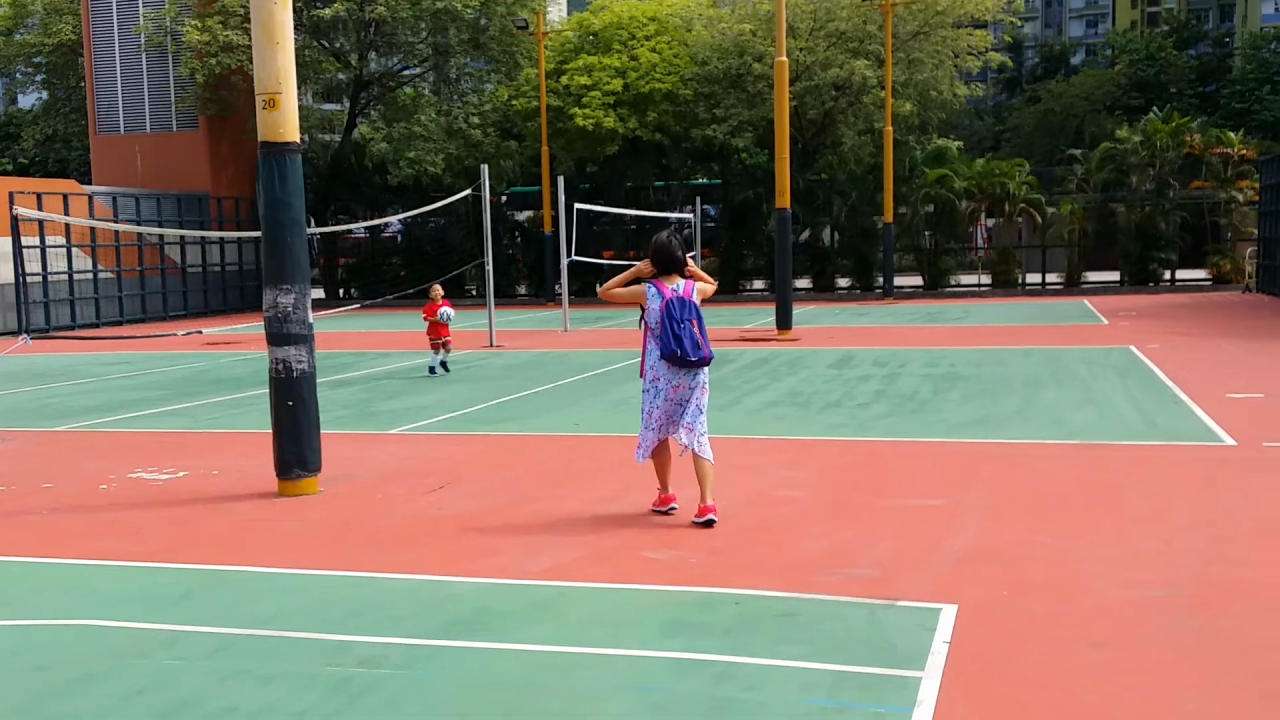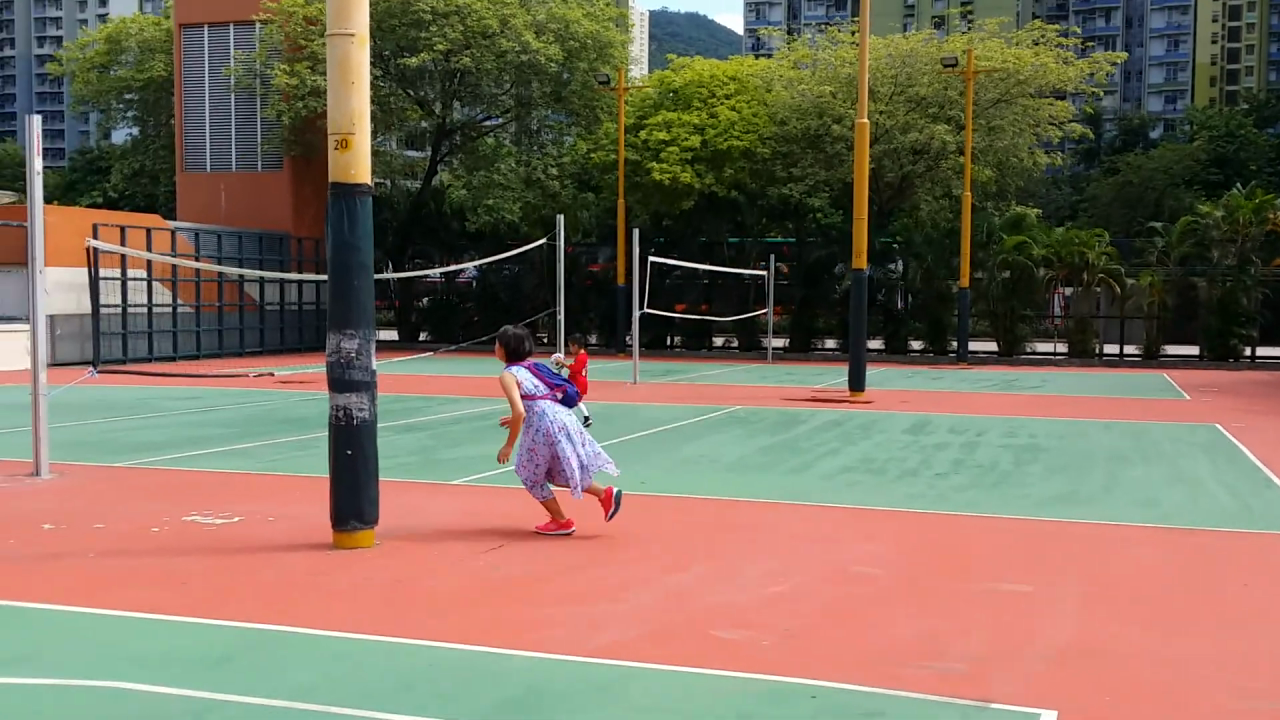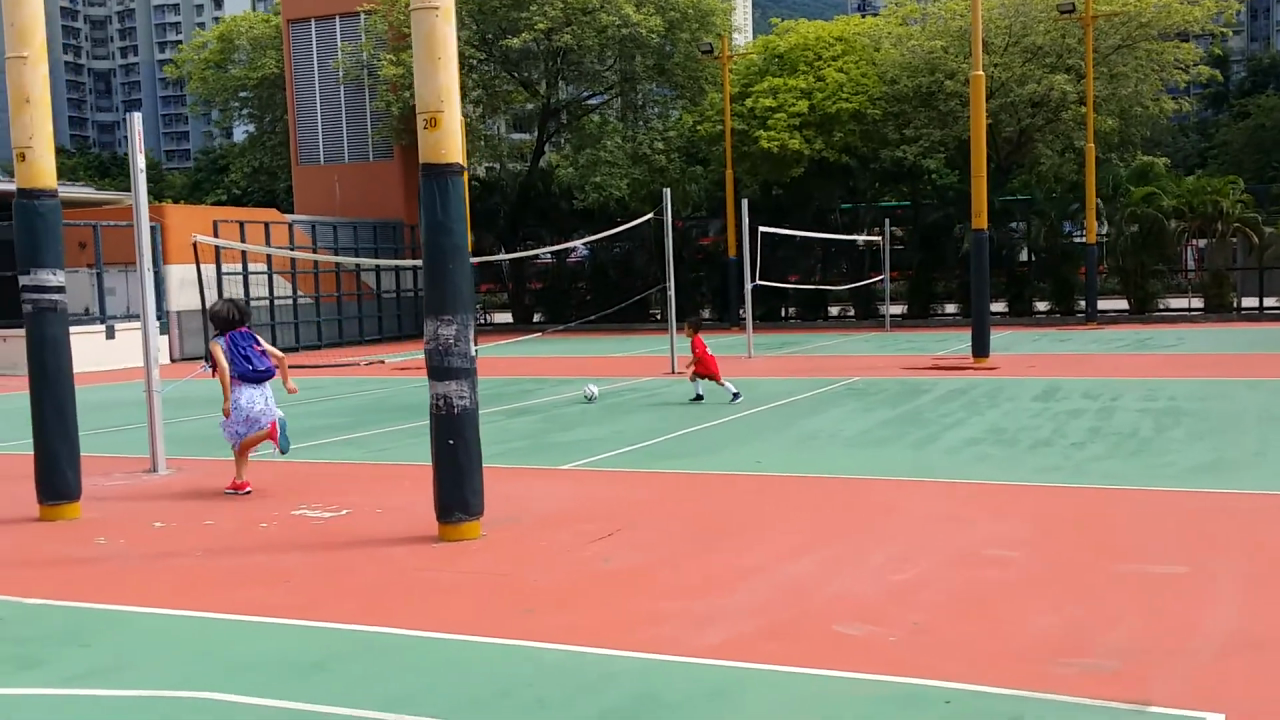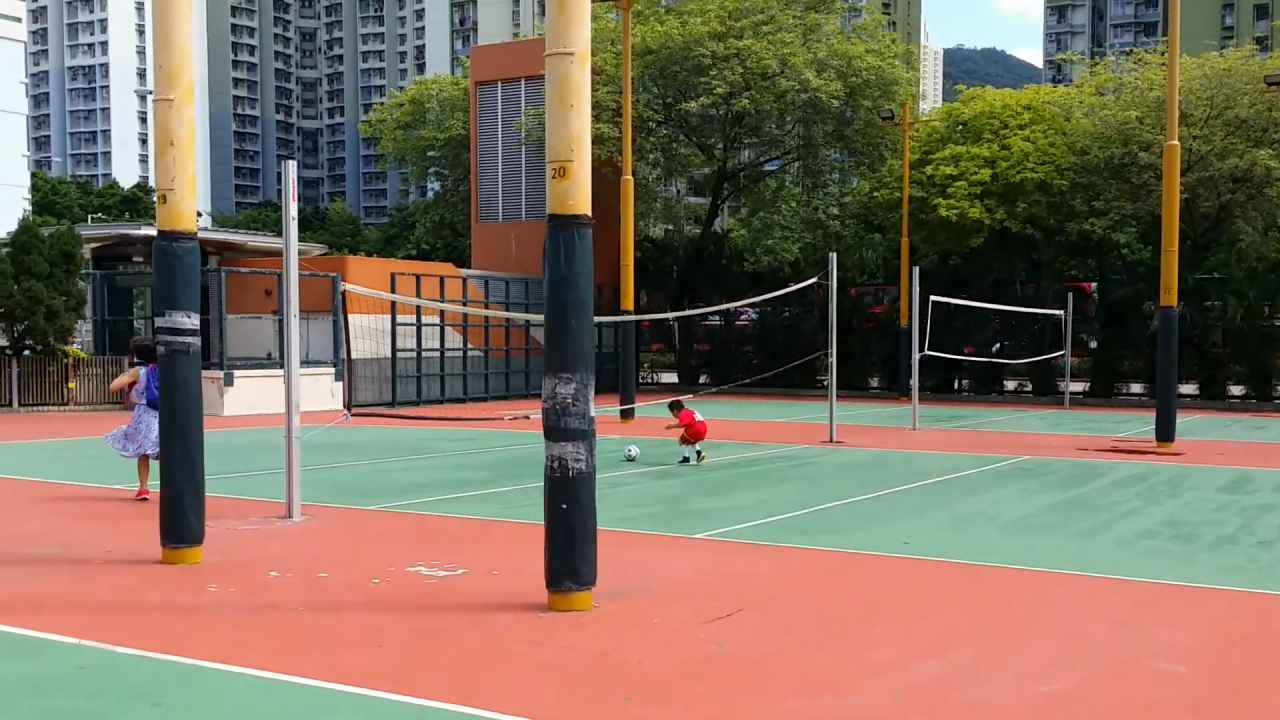
dt=1s
person 1, frame 1
left shoulder: (645, 292)
right shoulder: (695, 289)
left elbow: (603, 293)
right elbow: (713, 285)
left wrist: (634, 271)
right wrist: (695, 271)
left hip: (660, 373)
right hip: (694, 371)
left knee: (657, 432)
right knee: (696, 434)
left ankle: (665, 494)
right ankle: (707, 505)
person 1, frame 2
left shoulder: (508, 376)
right shoulder: (529, 367)
left elbow: (519, 412)
left wrist: (508, 445)
right wrist: (514, 418)
left hip: (546, 424)
right hip: (564, 418)
left knee: (528, 472)
right knee: (570, 471)
left ankle: (561, 521)
right ankle: (605, 494)
person 1, frame 3
left shoulder: (216, 343)
right shoulder: (251, 336)
left elbow: (223, 367)
right elbow: (280, 356)
left wrist: (227, 400)
right wrist: (286, 380)
left hip: (240, 395)
right hip: (261, 391)
left knee: (242, 440)
right knee: (241, 439)
left ankle: (273, 428)
right ankle: (240, 482)
person 1, frame 4
left shoulder: (137, 371)
left elbow: (113, 387)
left wrist: (123, 376)
left hip: (145, 418)
left knee: (142, 451)
right knee: (159, 450)
left ankle: (143, 489)
